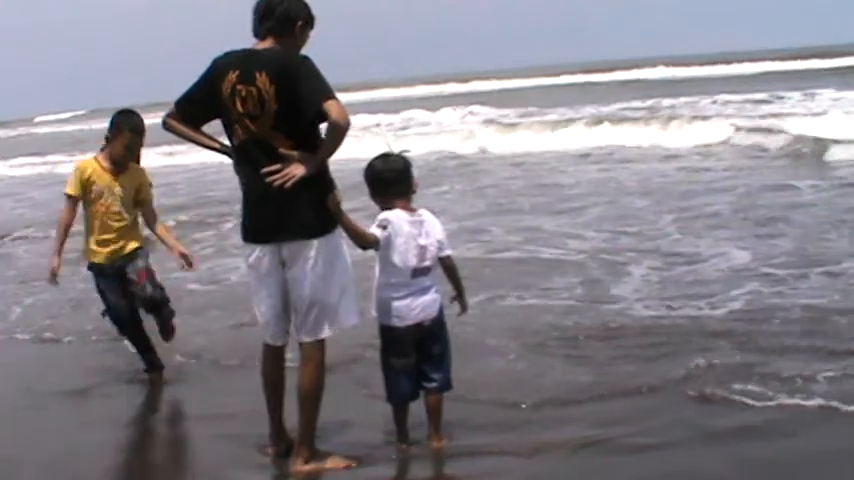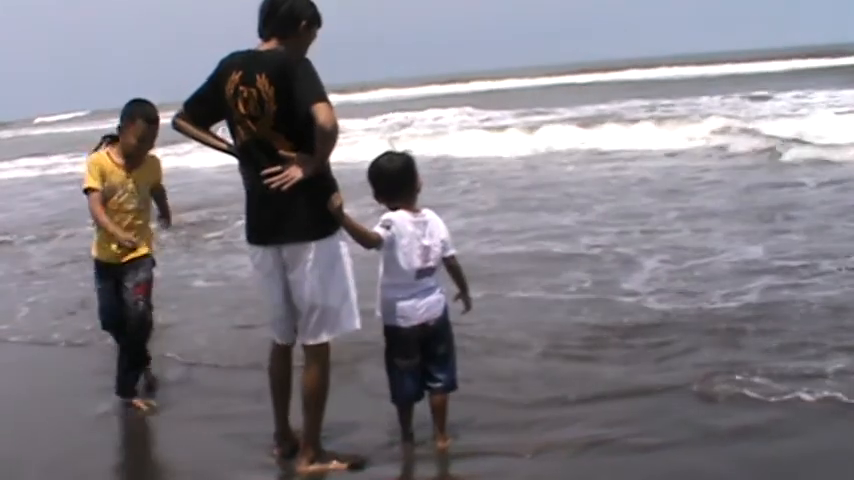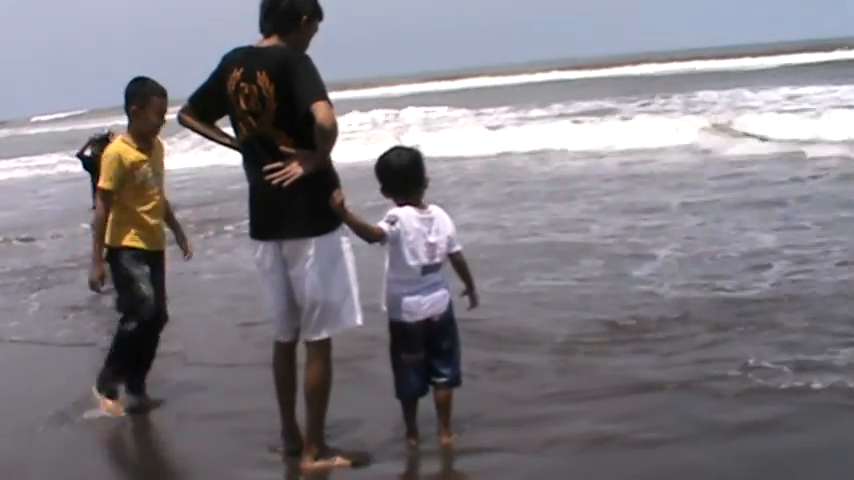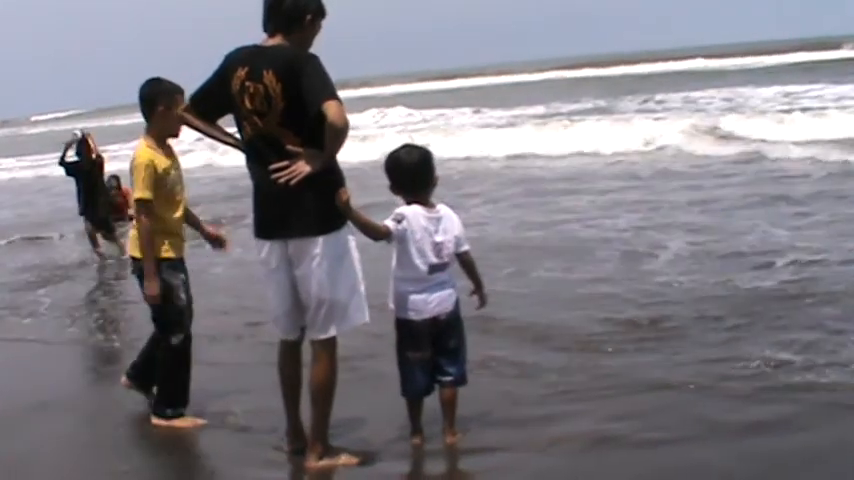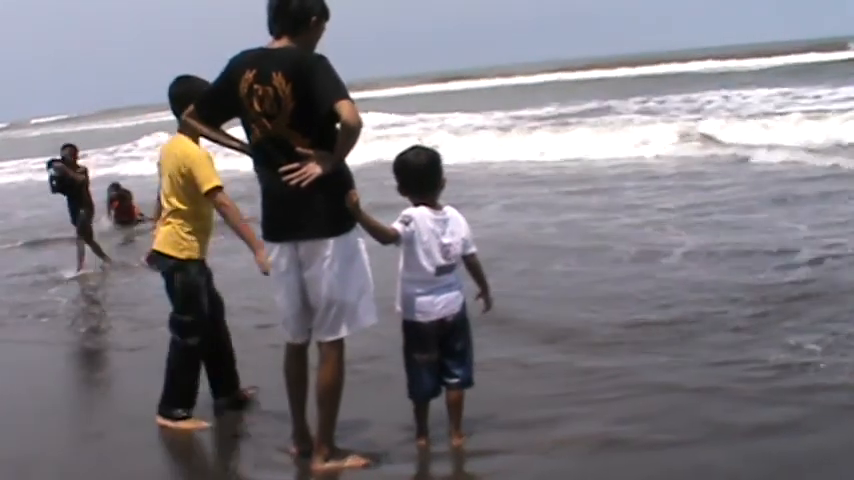
dt=0.3s
person 1, frame 1
left shoulder: (223, 69)
right shoulder: (294, 66)
left elbow: (174, 120)
right elbow: (339, 119)
left wrist: (229, 150)
right wrist: (315, 163)
left hip: (259, 221)
right hip: (307, 217)
left knee: (273, 337)
right knee: (312, 339)
left ankle: (277, 437)
right ankle: (306, 453)
person 1, frame 2
left shoulder: (230, 69)
right shoulder: (293, 67)
left elbow: (183, 120)
right elbow: (327, 123)
left wrist: (238, 151)
right wrist: (315, 165)
left hip: (262, 222)
right hip: (308, 218)
left knee: (283, 337)
right knee: (317, 341)
left ankle: (283, 437)
right ankle: (310, 453)
person 1, frame 3
left shoulder: (232, 64)
right shoulder: (293, 63)
left elbow: (188, 115)
right elbow: (325, 122)
left wrist: (243, 146)
right wrist: (316, 162)
left hip: (265, 218)
right hip: (309, 215)
left knee: (285, 335)
right knee: (318, 338)
left ankle: (289, 434)
right ankle: (315, 450)
person 1, frame 4
left shoulder: (236, 64)
right shoulder: (300, 63)
left elbow: (189, 113)
right elbow: (337, 119)
left wrist: (245, 144)
right wrist: (322, 160)
left hip: (270, 216)
right hip: (315, 214)
left knee: (289, 334)
right knee: (324, 336)
left ankle: (294, 434)
right ankle: (318, 449)
person 1, frame 5
left shoulder: (241, 67)
right shoulder: (310, 65)
left elbow: (193, 118)
right elbow: (351, 120)
left wrist: (250, 149)
right wrist: (333, 161)
left hip: (278, 219)
right hip: (325, 215)
left knee: (296, 336)
right knee: (331, 339)
left ankle: (300, 437)
right ankle: (325, 451)
person 2, frame 1
left shoulder: (138, 174)
right shoulder: (85, 169)
left elbow: (152, 220)
right elbow: (68, 212)
left wrist: (175, 246)
right wrist: (57, 254)
left hip: (131, 249)
right hip: (101, 258)
left knee: (152, 297)
right knee: (124, 318)
left ankle: (164, 317)
right ankle: (153, 364)
person 2, frame 2
left shoulder: (153, 164)
right shoulder: (98, 162)
right elbow: (95, 207)
left wrist: (166, 214)
right wrist: (117, 234)
left hip: (140, 255)
right hip: (107, 256)
left knee: (137, 319)
right knee: (113, 320)
left ankle: (128, 385)
right ankle: (139, 365)
person 2, frame 3
left shoulder: (157, 147)
right shoulder: (116, 153)
right elbow: (102, 208)
left wrist: (178, 231)
right wrist: (97, 261)
left hip: (155, 244)
right hip: (125, 245)
left knee: (156, 317)
right knee: (139, 311)
left ankle: (135, 385)
right ankle: (107, 384)
person 2, frame 4
left shoulder: (166, 150)
right shoulder: (146, 159)
right elbow: (145, 218)
left wrist: (203, 229)
right wrist: (150, 276)
left hip: (169, 253)
right hip: (155, 256)
left knee: (174, 323)
right knee: (175, 329)
left ankle: (139, 374)
right ankle: (167, 409)
person 2, frame 5
left shoulder: (170, 147)
right shoulder: (194, 154)
right elbow: (223, 205)
left wrist: (157, 244)
right wrist: (258, 249)
left hip: (180, 250)
right hip: (182, 254)
left knee: (213, 317)
right knee: (189, 331)
left ankle: (228, 391)
right ankle: (173, 410)
person 3, frame 1
left shoulder: (389, 221)
right shoulder: (430, 220)
left elbow: (366, 241)
right elbow: (448, 263)
left wrist: (339, 214)
right wrist: (460, 293)
left hip: (396, 317)
right hip: (429, 311)
left knee: (400, 384)
right knee: (434, 378)
left ankle: (402, 437)
right ankle: (436, 435)
person 3, frame 2
left shoulder: (392, 222)
right shoulder: (434, 219)
left elbow: (370, 240)
right elbow: (452, 263)
left wrist: (341, 216)
right wrist: (464, 291)
left hip: (400, 317)
right hip: (433, 311)
left knee: (405, 383)
right knee: (438, 378)
left ankle: (407, 437)
right ankle: (441, 435)
person 3, frame 3
left shoulder: (398, 218)
right shoulder: (441, 215)
left elbow: (373, 234)
right elbow: (457, 258)
left wrist: (344, 212)
right wrist: (471, 287)
left hip: (406, 313)
right hip: (439, 306)
left knee: (410, 379)
right knee: (443, 374)
left ankle: (412, 432)
right ankle: (445, 430)
person 3, frame 4
left shoulder: (405, 217)
right shoulder: (449, 215)
left elbow: (379, 232)
right elbow: (465, 258)
left wrist: (349, 210)
right wrist: (479, 287)
left hip: (412, 311)
right hip: (445, 305)
left knee: (415, 378)
right knee: (449, 372)
left ankle: (416, 432)
right ankle: (450, 430)
person 3, frame 5
left shoulder: (412, 219)
right shoulder: (456, 217)
left elbow: (387, 236)
right elbow: (471, 260)
left wrist: (358, 212)
right wrist: (485, 290)
left hip: (419, 313)
right hip: (452, 307)
left knee: (422, 379)
right knee: (455, 375)
left ankle: (422, 433)
right ankle: (456, 432)
